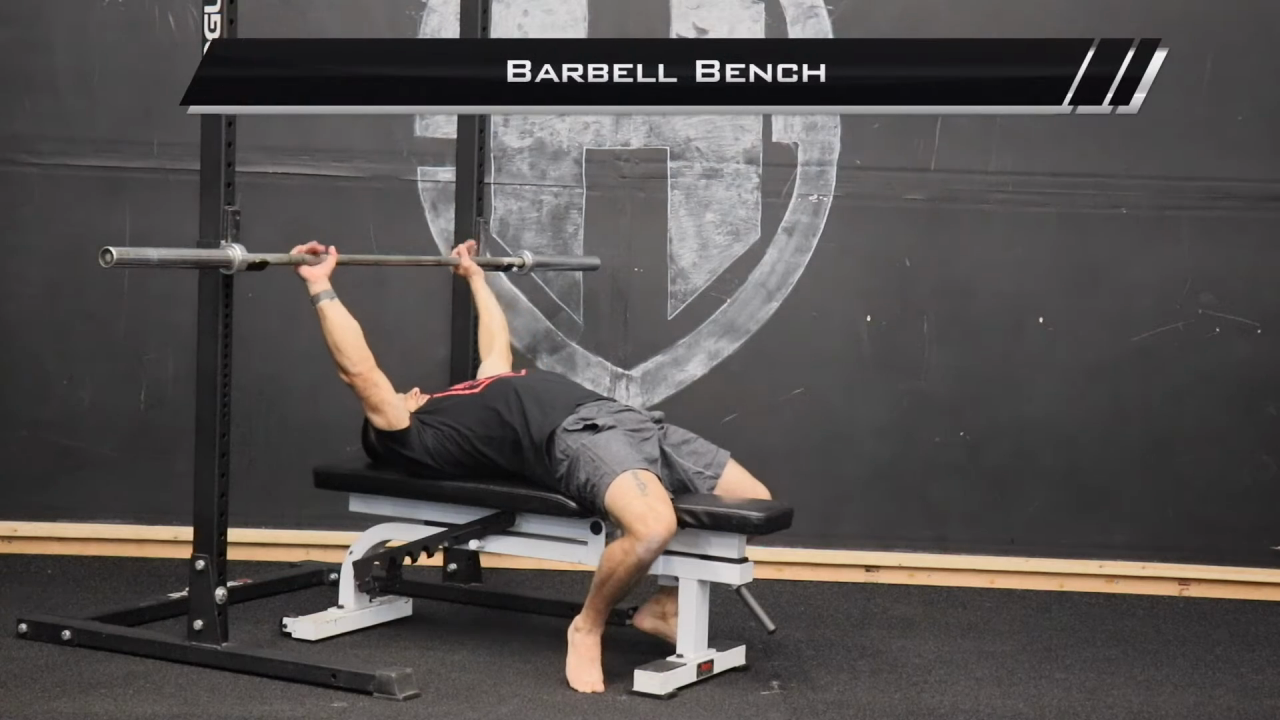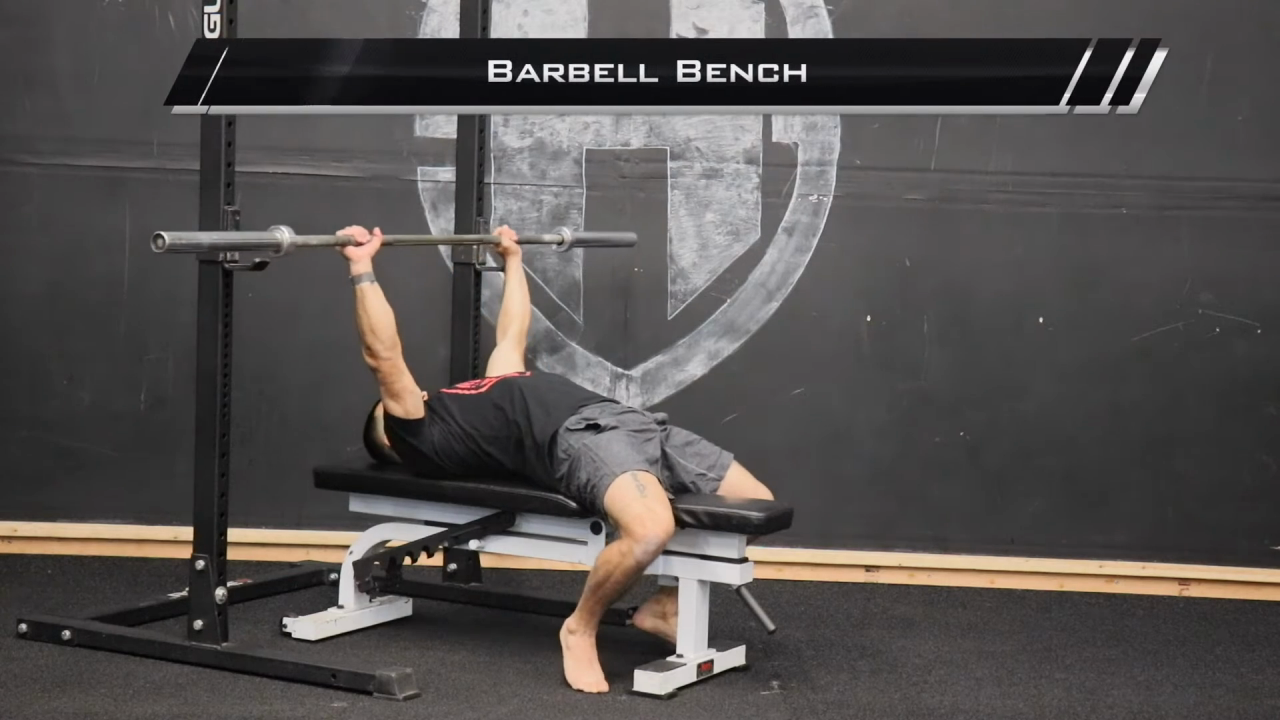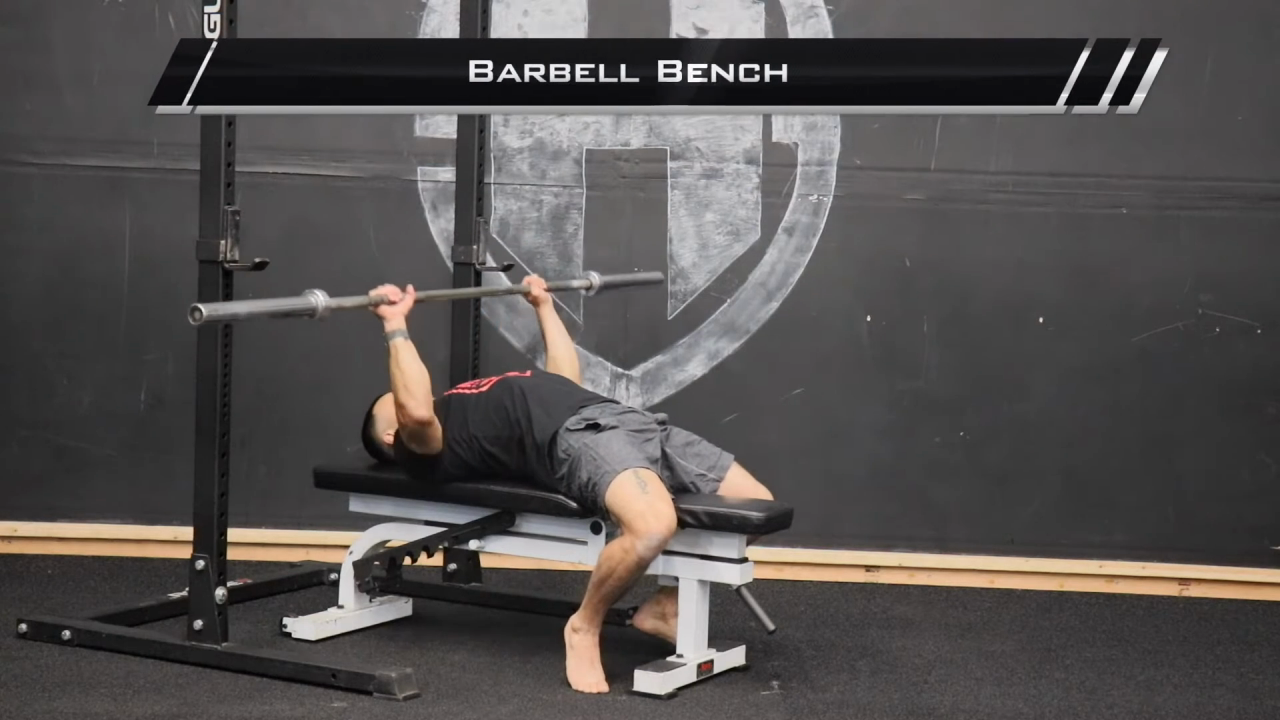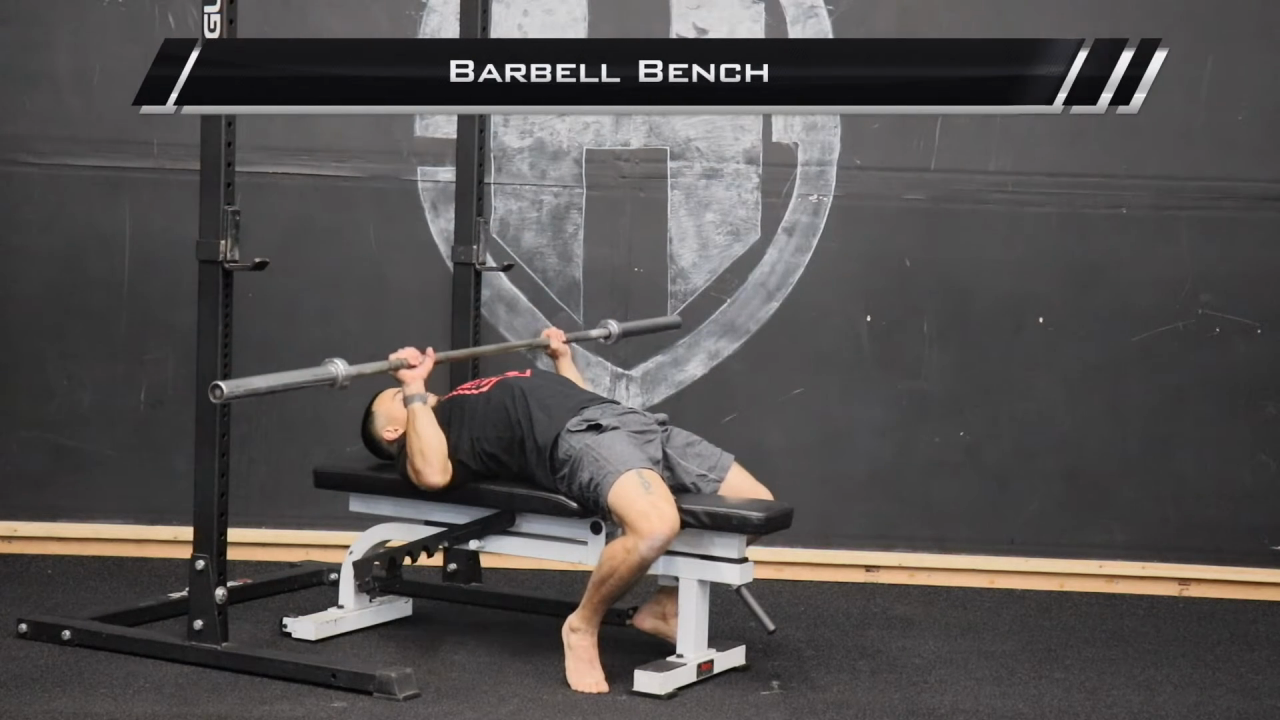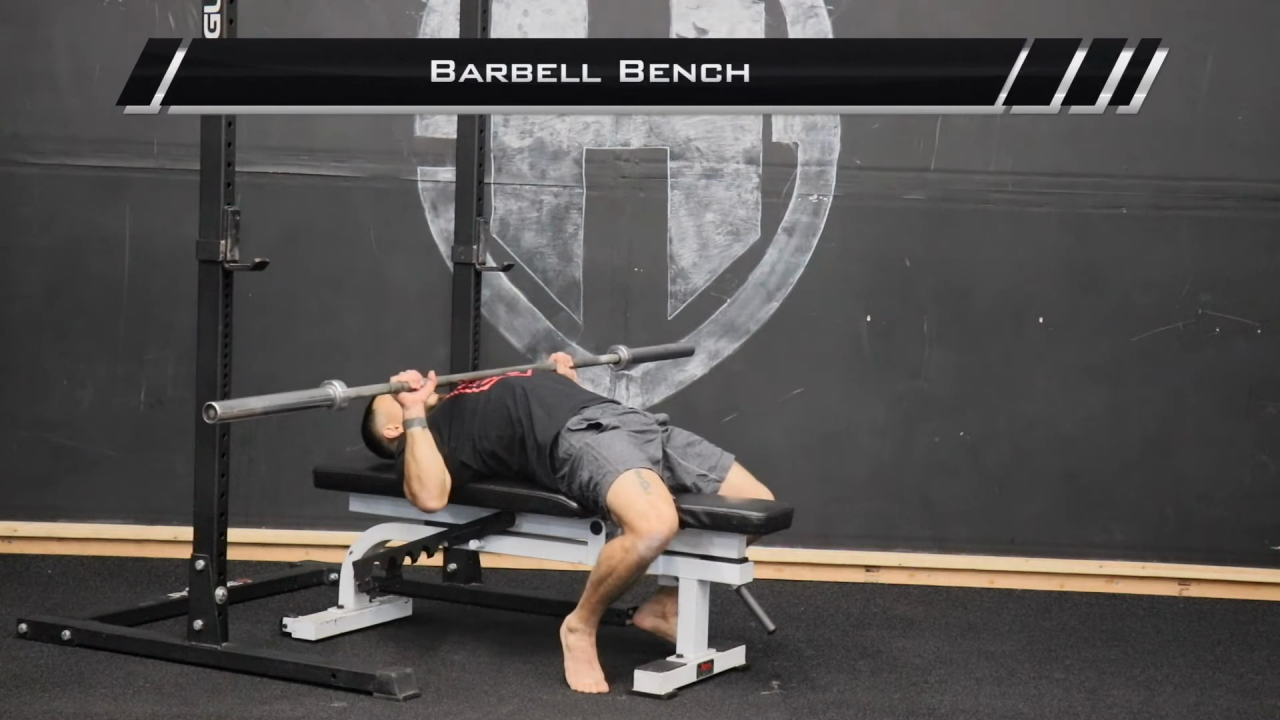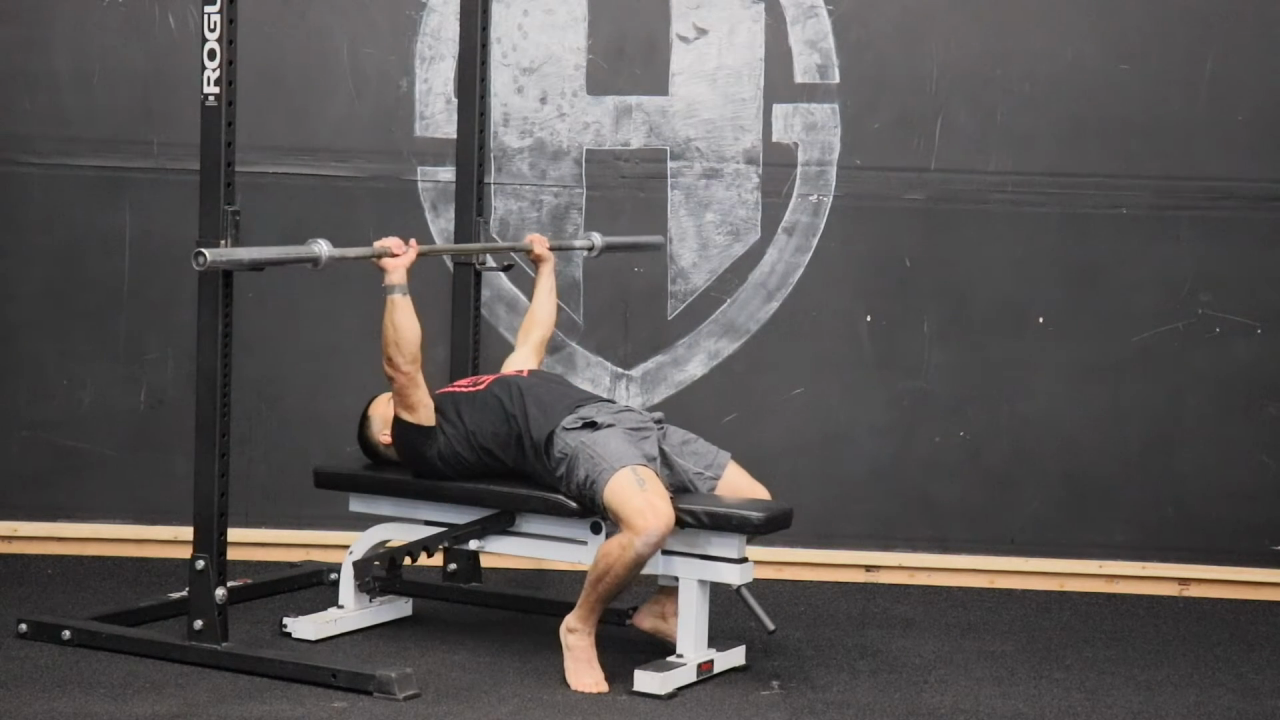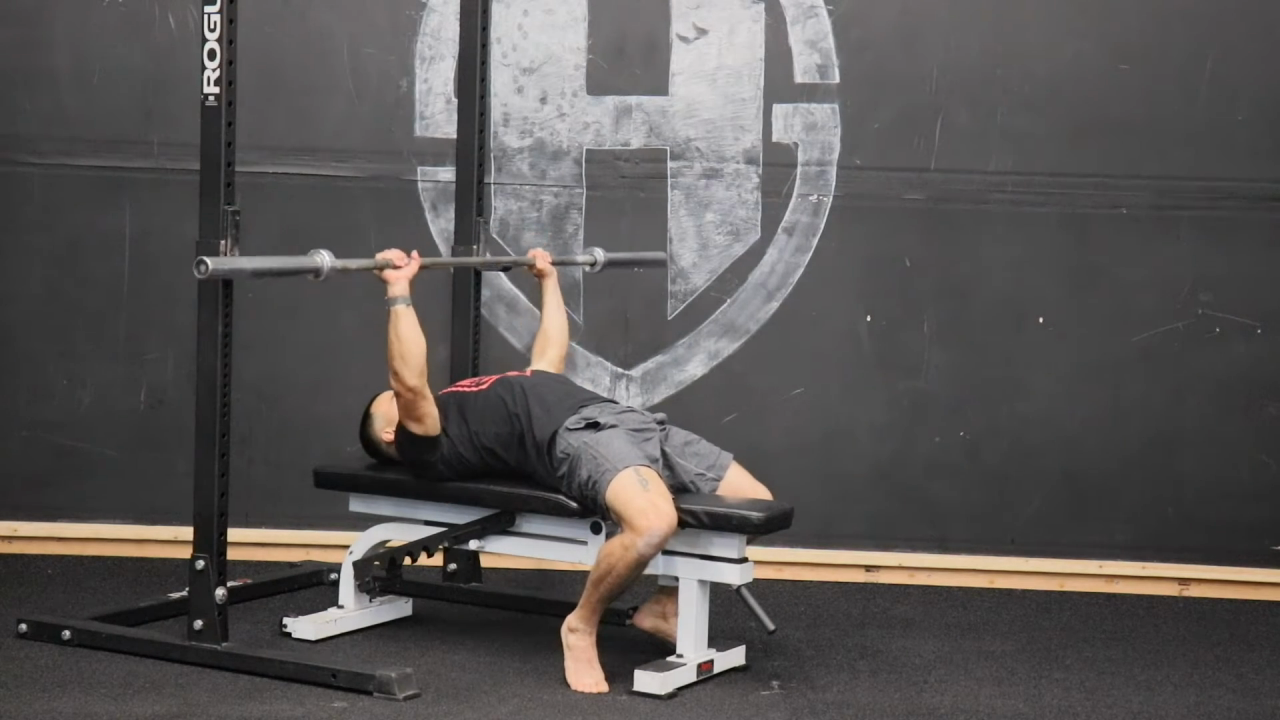
dt=0.7s
person 1, frame 1
left shoulder: (466, 408)
right shoulder: (418, 441)
left elbow: (498, 348)
right elbow: (360, 371)
left wrist: (475, 278)
right wrist: (320, 287)
left knee: (753, 506)
right knee: (653, 527)
left ankle: (665, 607)
right ankle: (588, 628)
person 1, frame 2
left shoulder: (474, 404)
right shoulder: (424, 439)
left elbow: (511, 335)
right elbow: (383, 355)
left wrist: (512, 257)
right wrist: (362, 268)
right knee: (650, 530)
left ankle: (666, 604)
right ankle: (581, 627)
person 1, frame 3
left shoulder: (475, 407)
right shoulder: (425, 446)
left elbow: (567, 377)
right elbow: (418, 413)
left wrist: (544, 307)
right wrist: (395, 326)
right knee: (652, 527)
left ankle: (665, 606)
right ankle: (584, 627)
person 1, frame 4
left shoulder: (472, 406)
right shoulder: (422, 441)
right elbow: (433, 476)
left wrist: (563, 357)
right wrist: (412, 386)
right knee: (655, 526)
left ankle: (666, 606)
right ankle: (582, 626)
person 1, frame 5
left shoulder: (472, 407)
right shoulder: (427, 432)
right elbow: (430, 497)
left wrist: (567, 380)
right wrist: (414, 410)
right knee: (654, 527)
left ankle: (666, 605)
right ankle: (581, 627)
person 1, frame 6
left shoulder: (478, 403)
right shoulder: (426, 443)
left elbow: (533, 338)
right elbow: (401, 366)
left wrist: (545, 266)
right wrist: (396, 278)
left knee: (754, 506)
right knee: (651, 523)
left ankle: (667, 604)
right ankle: (581, 625)
person 1, frame 7
left shoulder: (475, 404)
right shoulder: (426, 440)
left elbow: (550, 357)
right elbow: (412, 384)
left wrist: (548, 281)
right wrist: (398, 291)
left knee: (755, 505)
right knee: (653, 523)
left ankle: (665, 606)
right ankle: (581, 626)
